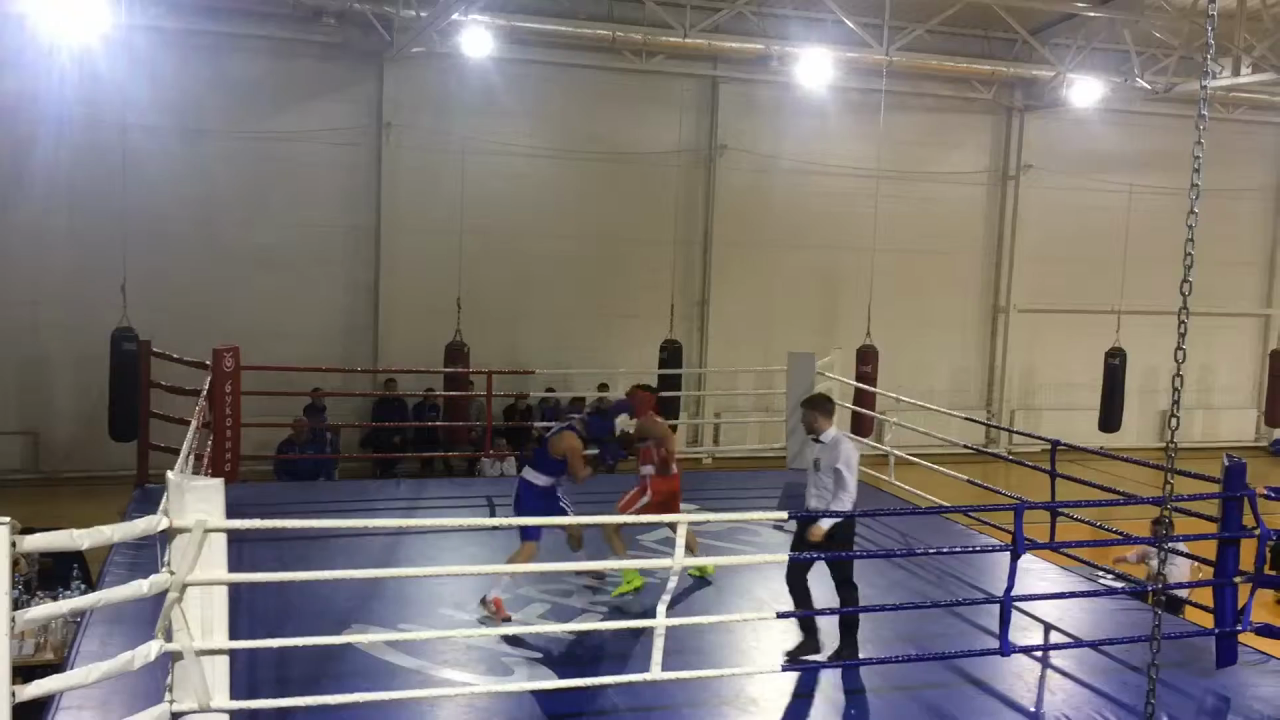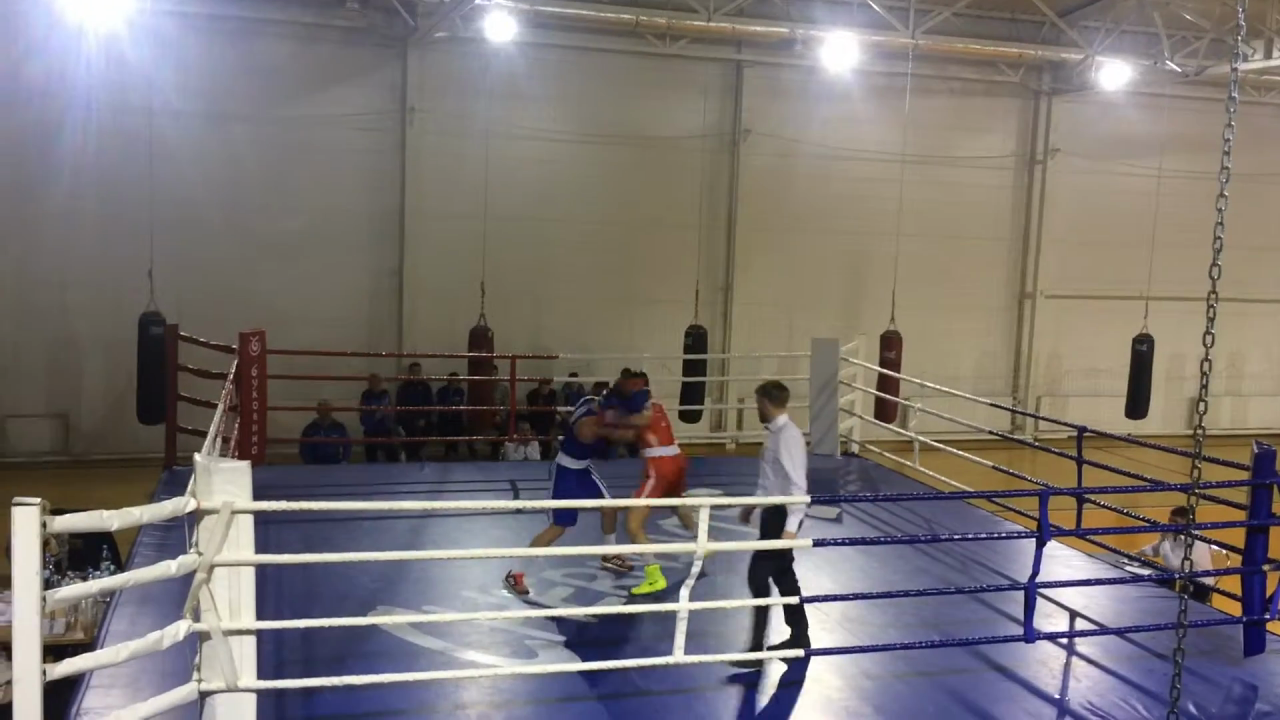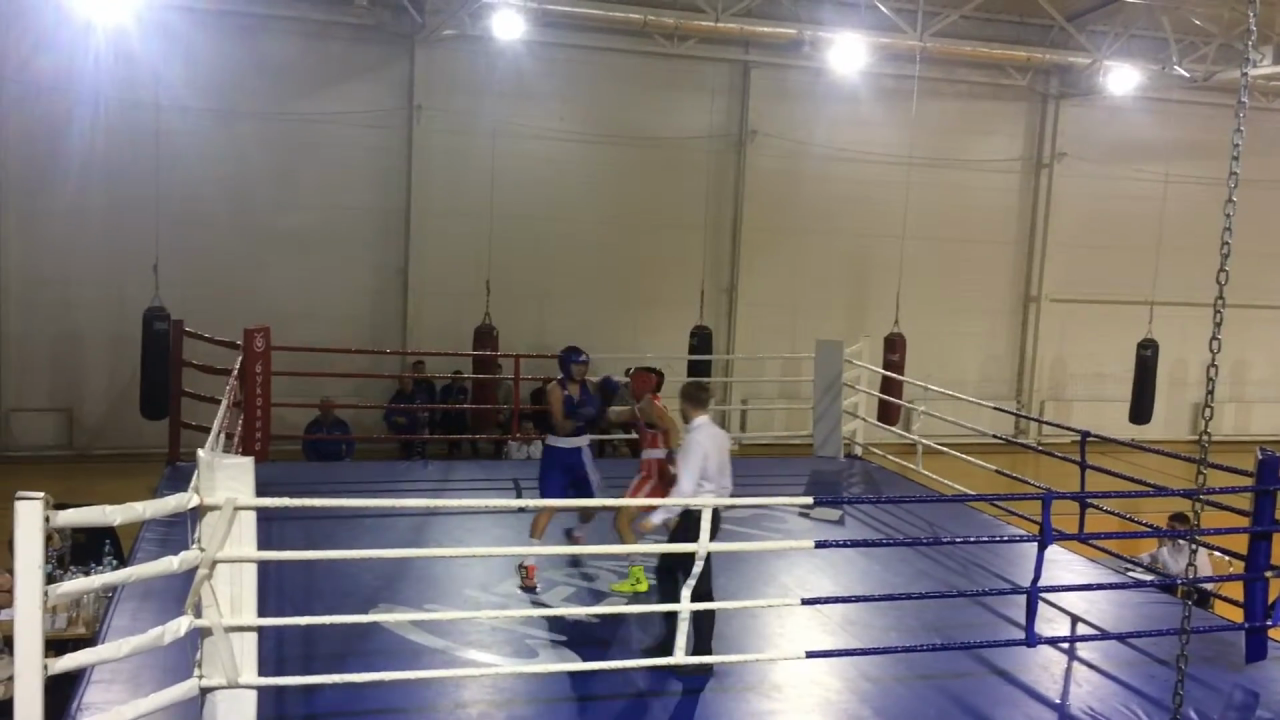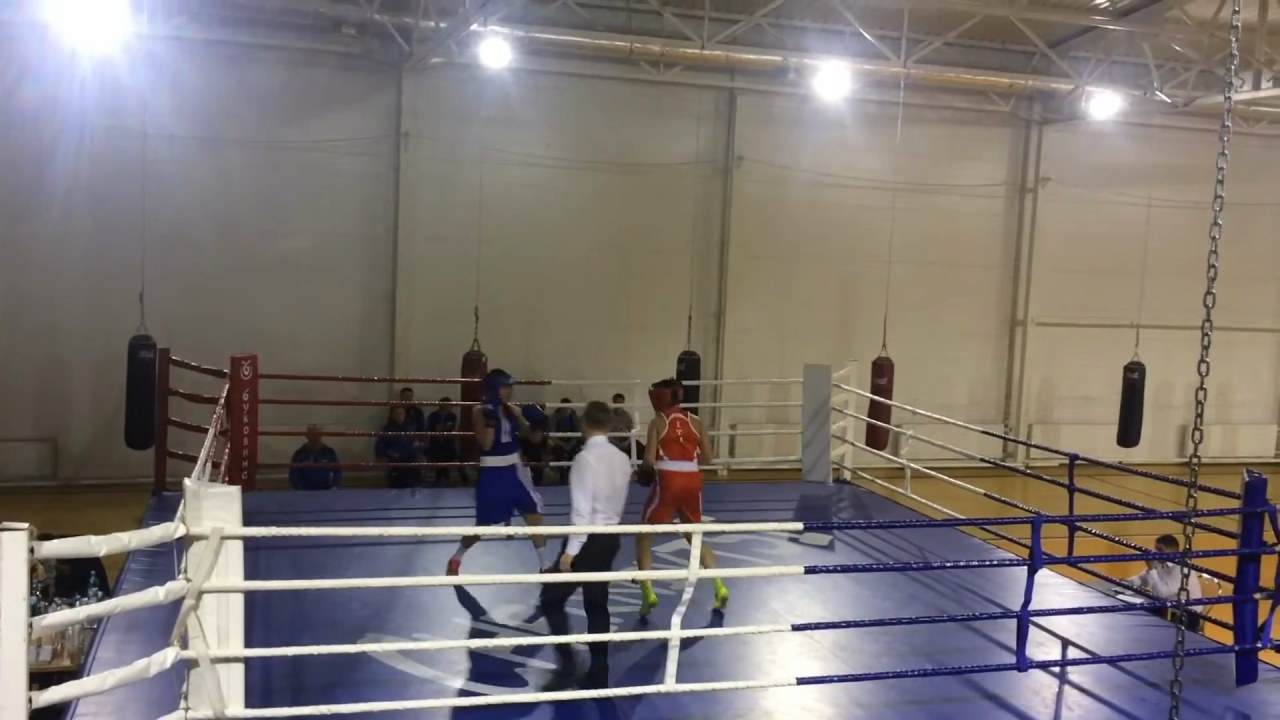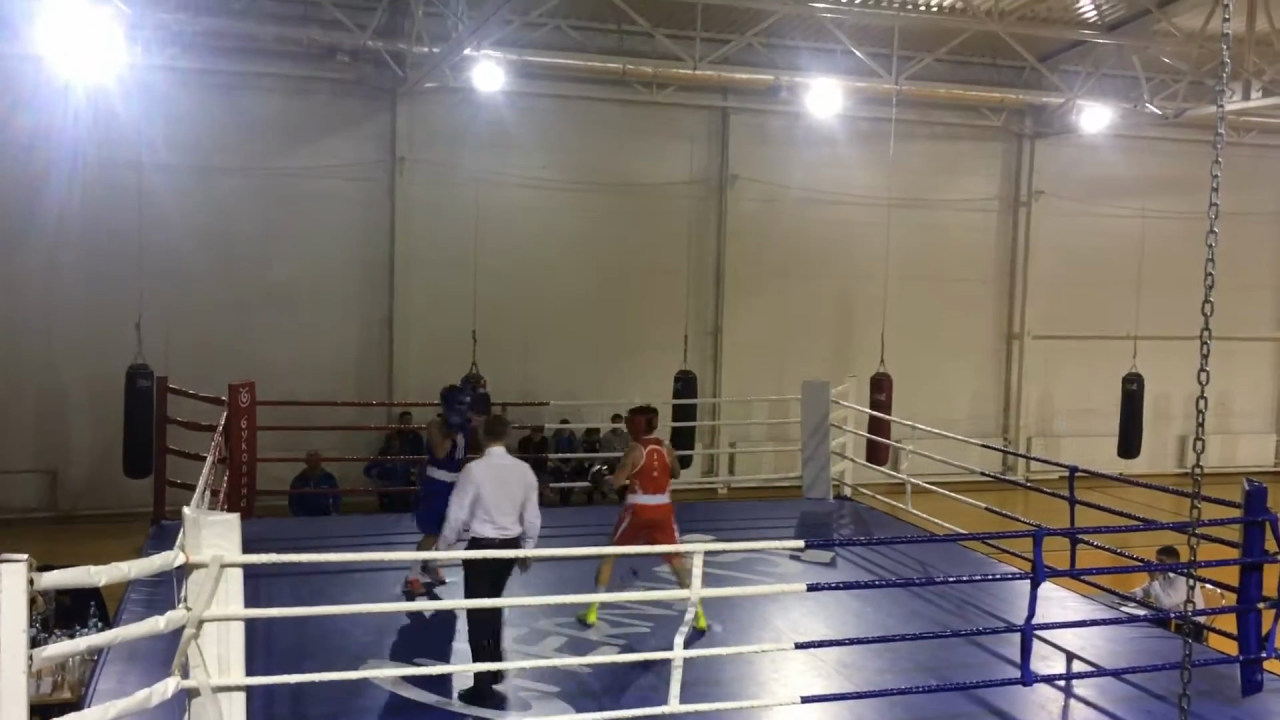
dt=0.5s
person 1, frame 1
left shoulder: (843, 448)
right shoulder: (815, 445)
left elbow: (847, 495)
left wrist: (823, 524)
right wrist: (806, 518)
left hip: (836, 525)
right hip: (811, 519)
left knee: (844, 584)
right knee: (794, 577)
left ankle: (848, 645)
right ankle: (810, 639)
person 1, frame 2
left shoulder: (788, 438)
right shoulder: (777, 433)
left elbow: (798, 486)
left wrist: (791, 526)
right wrist: (754, 503)
left hip: (781, 516)
right hip: (773, 513)
left knee: (758, 577)
right knee: (782, 575)
left ankle: (756, 649)
right ankle: (799, 636)
person 1, frame 3
left shoulder: (696, 439)
right shoulder: (719, 435)
left elbow: (684, 489)
right elbow: (726, 483)
left wrist: (655, 519)
left hip: (695, 518)
right hip: (708, 514)
left knee: (698, 587)
right knee: (667, 571)
left ankle: (702, 656)
right ankle: (669, 642)
person 1, frame 4
left shoulder: (586, 458)
right shoulder: (622, 458)
left elbow: (582, 509)
left wrist: (571, 550)
left hip: (589, 541)
right hip: (611, 538)
left knee: (552, 600)
right knee: (597, 605)
left ankle: (568, 664)
right ankle: (599, 672)
person 1, frame 5
left shoulder: (474, 469)
right shoulder: (524, 470)
left elbow: (457, 515)
right elbow: (533, 516)
left wrist: (443, 546)
right wrist: (527, 549)
left hip: (483, 547)
right hip: (511, 546)
left knee: (478, 617)
right knee: (492, 607)
left ankle: (483, 687)
right ankle: (495, 668)
person 2, frame 1
left shoulder: (646, 423)
right shoulder: (650, 422)
left elbow: (669, 439)
left wrist: (666, 462)
left hip: (654, 484)
right hip: (670, 483)
left knee: (610, 527)
right knee: (676, 523)
left ankle: (631, 576)
right ankle: (703, 565)
person 2, frame 2
left shoulder: (640, 407)
right shoulder: (656, 407)
left hip: (659, 470)
right hip: (677, 463)
left knee: (633, 524)
right knee: (679, 506)
left ankle: (655, 578)
person 2, frame 3
left shoulder: (649, 406)
right shoulder: (640, 407)
left elbow: (672, 428)
right elbow: (616, 416)
left wrist: (670, 462)
left hip: (656, 468)
right hip: (655, 467)
left knee: (622, 519)
left ankle: (637, 577)
person 2, frame 4
left shoulder: (658, 421)
right shoulder: (694, 421)
left elbow: (650, 457)
right elbow: (707, 455)
left wrist: (644, 468)
left hip: (667, 480)
right hip: (692, 480)
left knee: (643, 537)
left ankle: (648, 592)
right ankle: (719, 588)
person 2, frame 5
left shoulder: (634, 450)
right shoulder: (667, 449)
left elbow: (618, 481)
right elbow: (675, 474)
left hip: (638, 511)
right hip: (662, 511)
left knee: (609, 556)
right knee: (678, 562)
left ankle: (592, 612)
right ankle: (698, 615)
person 3, frame 1
left shoulder: (573, 426)
right shoulder: (573, 441)
right elbow: (579, 477)
left hip: (546, 487)
right hip: (532, 489)
left knee: (574, 527)
right knee: (530, 547)
left ankle: (581, 564)
right ankle: (492, 598)
person 3, frame 2
left shoulder: (590, 402)
right shoulder: (593, 425)
right elbow: (626, 434)
left hip: (582, 469)
right hip: (568, 473)
left knee: (610, 508)
right knee: (558, 528)
left ankle: (610, 556)
right ankle: (515, 574)
person 3, frame 3
left shoulder: (589, 386)
right shoulder: (555, 390)
left elbow: (600, 415)
right elbow: (560, 428)
left wrist: (598, 406)
right wrist: (578, 418)
left hip: (580, 451)
right hip: (557, 452)
right knee: (549, 507)
left ankle: (576, 533)
right ankle: (528, 564)
person 3, frame 4
left shoulder: (511, 409)
right shoulder: (480, 413)
left elbow: (528, 433)
right elbow: (486, 445)
right wrist: (491, 418)
left hip: (513, 469)
right hip: (491, 473)
left knee: (535, 518)
right knee: (483, 526)
left ankle: (546, 567)
right ankle: (455, 559)
person 3, frame 5
left shoulder: (465, 421)
right shoulder: (436, 425)
right elbow: (440, 454)
right wrist: (451, 431)
left hip: (455, 482)
right hip: (436, 483)
right knee: (431, 535)
left ankle: (429, 565)
right ankle: (413, 578)
